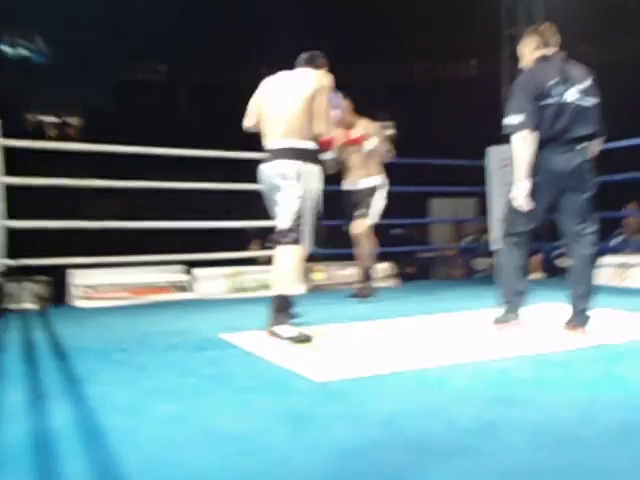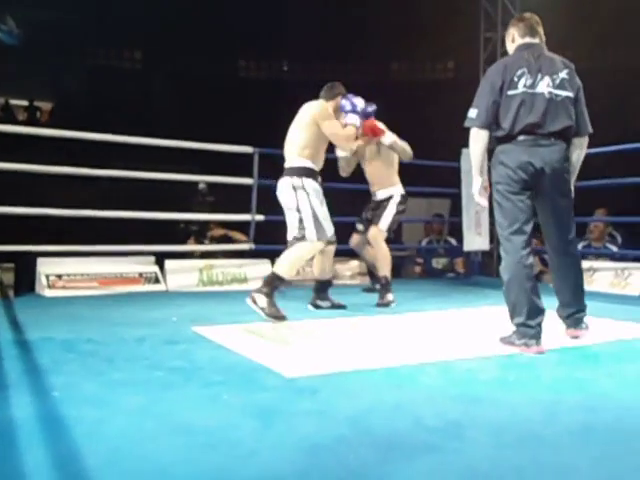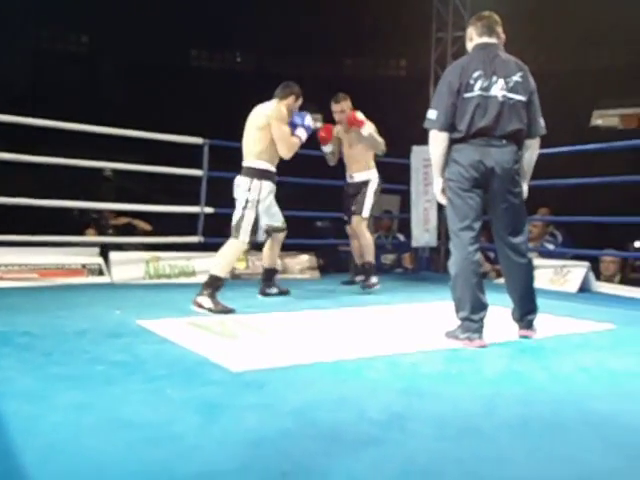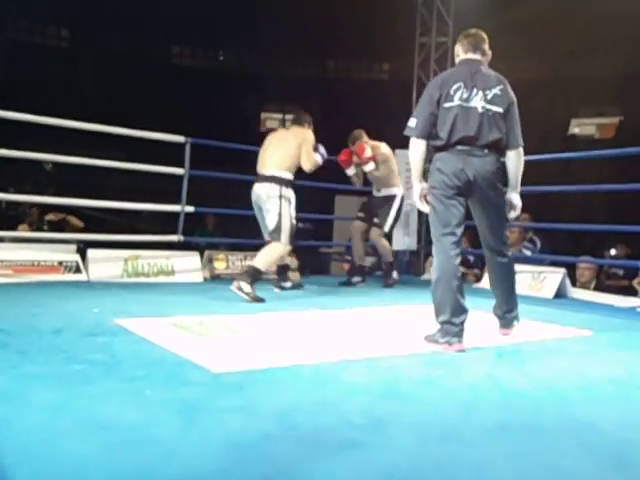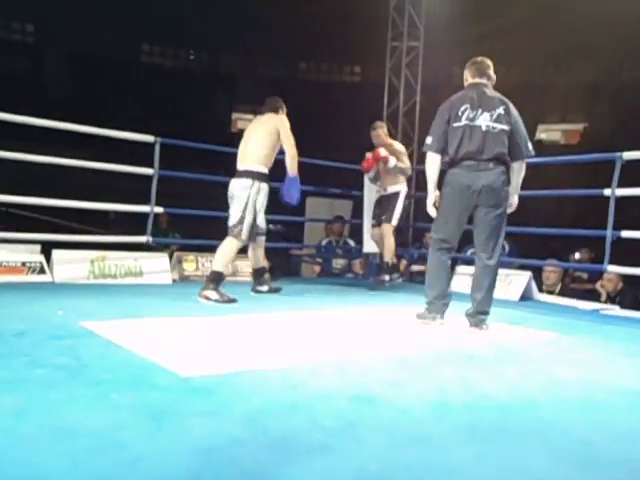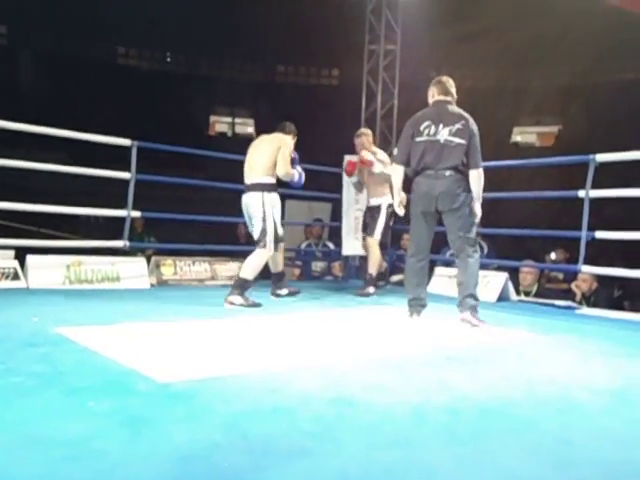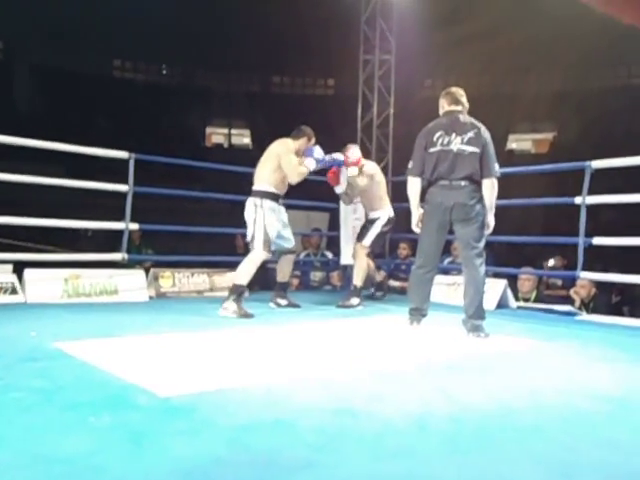
dt=0.7s
person 1, frame 1
left shoulder: (530, 78)
right shoulder: (584, 77)
left elbow: (524, 133)
right elbow: (598, 136)
left wrist: (521, 179)
left hip: (545, 162)
right hip: (579, 162)
left knee: (515, 233)
right knee: (582, 238)
left ankle: (511, 307)
right ankle: (579, 316)
person 1, frame 2
left shoulder: (502, 69)
right shoulder: (566, 70)
left elbow: (479, 127)
right elbow: (581, 135)
left wrist: (477, 174)
right wrist: (570, 176)
left hip: (513, 156)
right hip: (555, 156)
left knee: (515, 244)
right knee: (564, 240)
left ankle: (527, 332)
right ankle: (574, 319)
person 1, frame 3
left shoulder: (459, 69)
right shoulder: (521, 72)
left elbow: (439, 129)
right elbow: (533, 135)
left wrist: (438, 175)
right wrist: (524, 178)
left hip: (466, 157)
right hip: (506, 159)
left knee: (465, 242)
right knee: (514, 241)
left ankle: (471, 327)
right ankle: (526, 320)
person 1, frame 4
left shoulder: (442, 82)
right shoulder: (501, 86)
left elbow: (418, 136)
right elbow: (514, 146)
left wrist: (417, 180)
right wrist: (514, 189)
left hip: (448, 164)
right hip: (487, 166)
left knee: (446, 246)
right knee: (496, 244)
left ankle: (450, 330)
right ankle: (507, 316)
person 1, frame 5
left shoulder: (452, 104)
right shoulder: (506, 107)
left elbow: (434, 152)
right elbow: (520, 157)
left wrist: (431, 189)
right wrist: (514, 191)
left hip: (459, 177)
right hip: (494, 179)
left knee: (441, 243)
right knee: (487, 252)
left ankle: (436, 308)
right ankle: (478, 317)
person 1, frame 6
left shoulder: (417, 120)
right shoulder: (466, 121)
left elbow: (399, 162)
right elbow: (475, 167)
right wrist: (477, 200)
left hip: (423, 186)
right hip: (455, 187)
left knee: (418, 249)
right knee: (466, 248)
left ankle: (415, 307)
right ankle: (468, 305)
person 1, frame 7
left shoulder: (429, 131)
right shoulder: (479, 131)
left elbow: (415, 175)
right elbow: (489, 177)
left wrist: (415, 208)
right wrist: (490, 211)
left hip: (437, 197)
right hip: (468, 198)
left knee: (425, 259)
right knee: (473, 261)
left ankle: (416, 316)
right ankle: (474, 323)
person 2, frame 1
left shoulder: (271, 81)
right shoulder: (321, 78)
left elbow: (249, 123)
right elbow: (322, 129)
right wrist: (338, 135)
left hip: (271, 164)
right hip: (299, 163)
left knee: (288, 237)
right knee: (295, 241)
left ankle: (283, 301)
right ankle: (280, 319)
person 2, frame 2
left shoulder: (312, 111)
right shoulder: (322, 109)
right elbow: (344, 143)
right wrist: (353, 116)
left hip: (307, 182)
right hip: (299, 181)
left knee: (328, 241)
right knee: (313, 241)
left ankle: (321, 297)
right ankle: (264, 291)
person 2, frame 3
left shoulder: (263, 109)
right shoulder: (278, 111)
right elbow: (286, 152)
left wrist: (290, 130)
right wrist: (302, 131)
left hip: (259, 182)
right hip: (256, 182)
left knee: (278, 231)
right knee: (241, 239)
left ankle: (268, 284)
right ankle: (206, 295)
person 2, frame 4
left shoulder: (273, 136)
right shoulder: (306, 134)
right elbow: (308, 166)
right wrist: (318, 158)
left hip: (259, 187)
right hip: (279, 189)
left knee: (279, 238)
right knee: (282, 242)
left ankle: (283, 278)
right ankle: (245, 280)
person 2, frame 5
left shoulder: (256, 123)
right shoulder: (280, 121)
right elbow: (291, 152)
right wrist: (293, 179)
left hip: (241, 181)
right hip: (253, 183)
left knee: (258, 235)
right knee: (237, 236)
left ankle: (261, 282)
right ankle: (210, 287)
person 2, frame 6
left shoulder: (261, 140)
right shoulder: (285, 140)
right elbow: (283, 172)
left wrist: (287, 164)
right wrist: (295, 174)
left hip: (251, 195)
right hip: (264, 196)
left knee: (277, 241)
right knee: (266, 247)
left ankle: (279, 287)
right ankle: (235, 293)
person 2, frame 7
left shoulder: (287, 149)
right shoulder: (285, 145)
left elbow: (297, 166)
right elbow: (294, 177)
left wrist: (331, 159)
right wrist: (311, 163)
left hip: (274, 204)
right hip: (262, 202)
left knee: (288, 250)
right knee: (260, 252)
left ankle: (279, 297)
right ankle: (231, 301)
person 3, frame 1
left shoulder: (368, 127)
left elbow: (388, 155)
left wrist: (366, 142)
left hip: (374, 186)
right hip: (351, 189)
left knee: (359, 230)
right knee: (361, 237)
left ankle: (367, 278)
right ankle: (365, 281)
person 3, frame 2
left shoulder: (385, 140)
right shoulder: (358, 146)
left elbow: (407, 155)
right elbow: (344, 172)
left wrist: (384, 133)
right wrist: (341, 148)
left hip: (393, 197)
right hip: (376, 200)
left knee: (375, 235)
right knee: (356, 242)
left ankle: (387, 291)
right ankle: (380, 278)
person 3, frame 3
left shoulder: (366, 124)
right shoulder: (337, 131)
left elbow: (380, 149)
right elbow: (332, 162)
left wrist: (362, 127)
right wrist: (325, 143)
left hip: (367, 181)
right hip: (350, 182)
left knee: (358, 224)
right knee: (351, 230)
left ankle: (371, 274)
right ankle: (360, 272)
person 3, frame 4
left shoulder: (382, 150)
right shoulder: (359, 155)
left elbow: (381, 178)
right elbow: (358, 183)
left wrist: (368, 161)
right wrist: (348, 165)
left hip: (392, 195)
right hip: (376, 195)
left knee: (376, 235)
right knee: (356, 228)
left ankle: (391, 269)
right ankle: (357, 273)
person 3, frame 5
left shoulder: (397, 148)
right shoulder: (377, 152)
left elbow: (407, 171)
right elbow: (374, 180)
left wrist: (389, 160)
right wrist: (369, 171)
left hip: (397, 192)
right hip: (382, 194)
left knee: (387, 228)
right knee: (376, 234)
left ankle: (385, 271)
right ankle: (392, 266)
person 3, frame 6
left shoulder: (380, 157)
right shoulder: (362, 159)
left elbow: (393, 177)
right elbow: (359, 187)
left wrist: (372, 164)
right wrist: (352, 174)
left hip: (383, 205)
right hip: (371, 205)
left knee: (372, 241)
right knee: (367, 243)
left ankle: (370, 284)
right ankle: (380, 275)
person 3, frame 7
left shoulder: (369, 169)
right shoulder: (358, 172)
left elbow: (360, 187)
right elbow: (348, 200)
left wrist: (352, 167)
right wrist: (337, 184)
left hip: (383, 217)
right hip: (372, 217)
left knee: (360, 249)
right knee: (361, 252)
left ankle: (355, 295)
